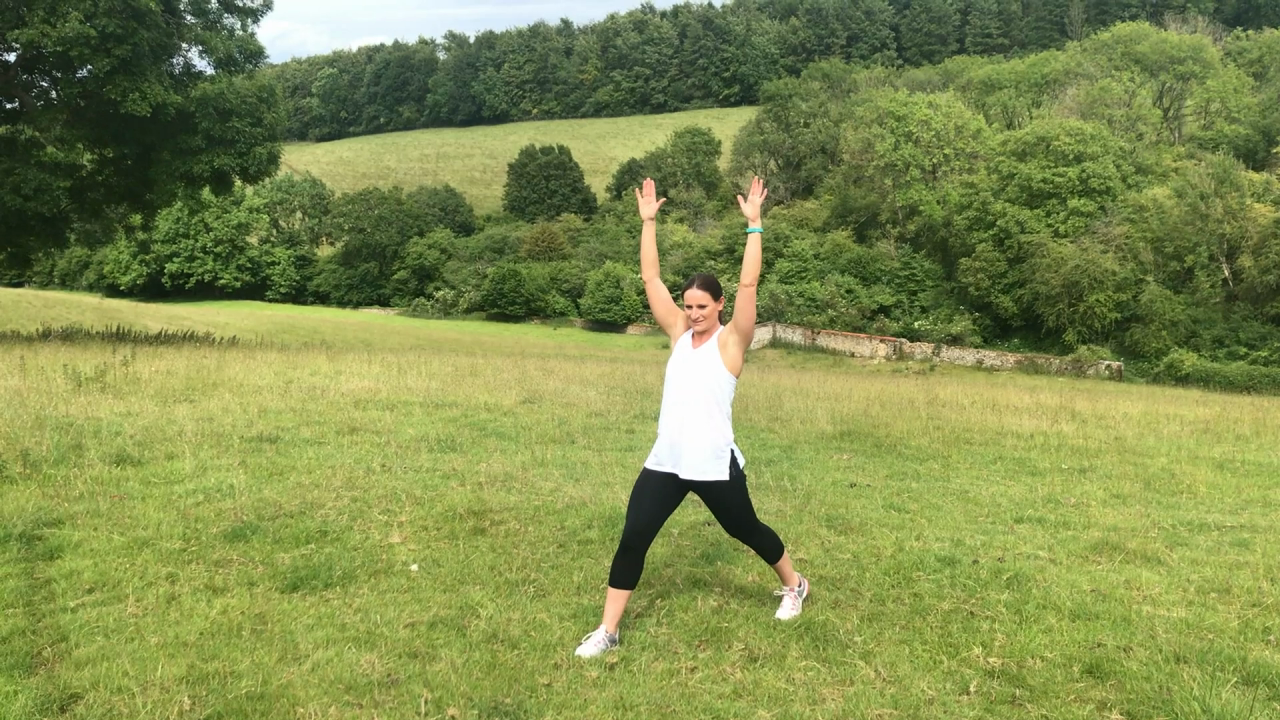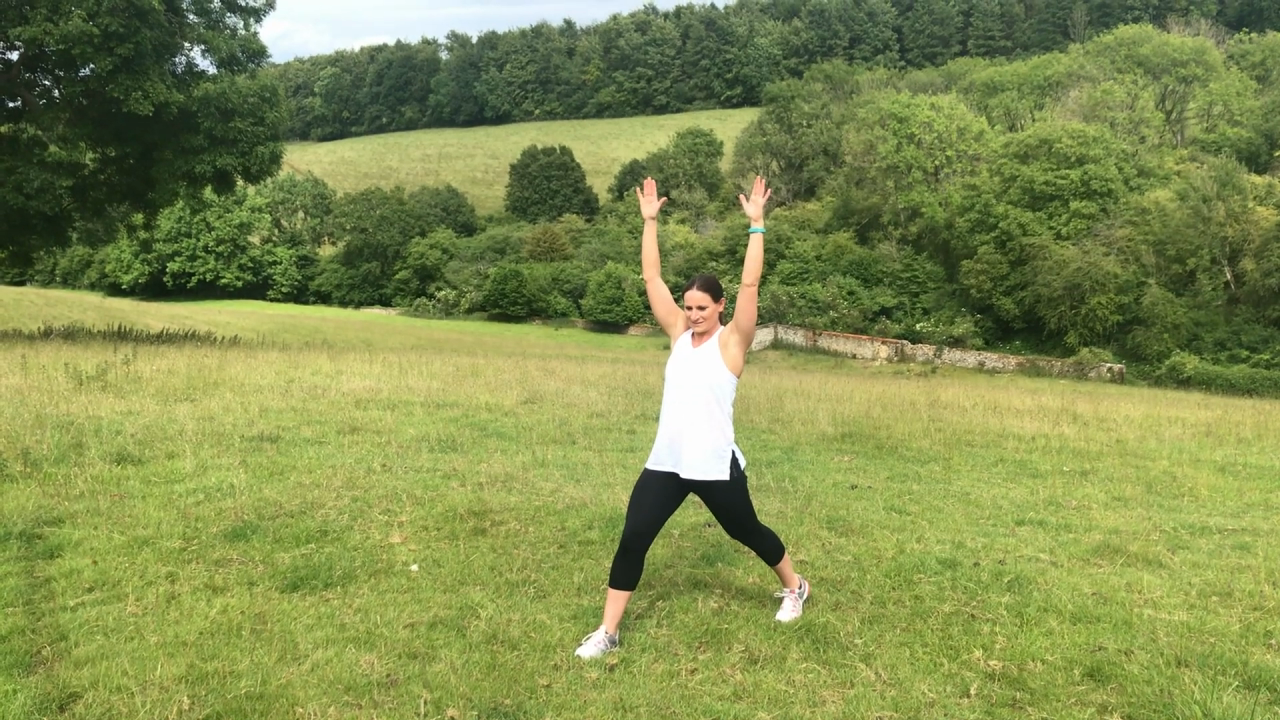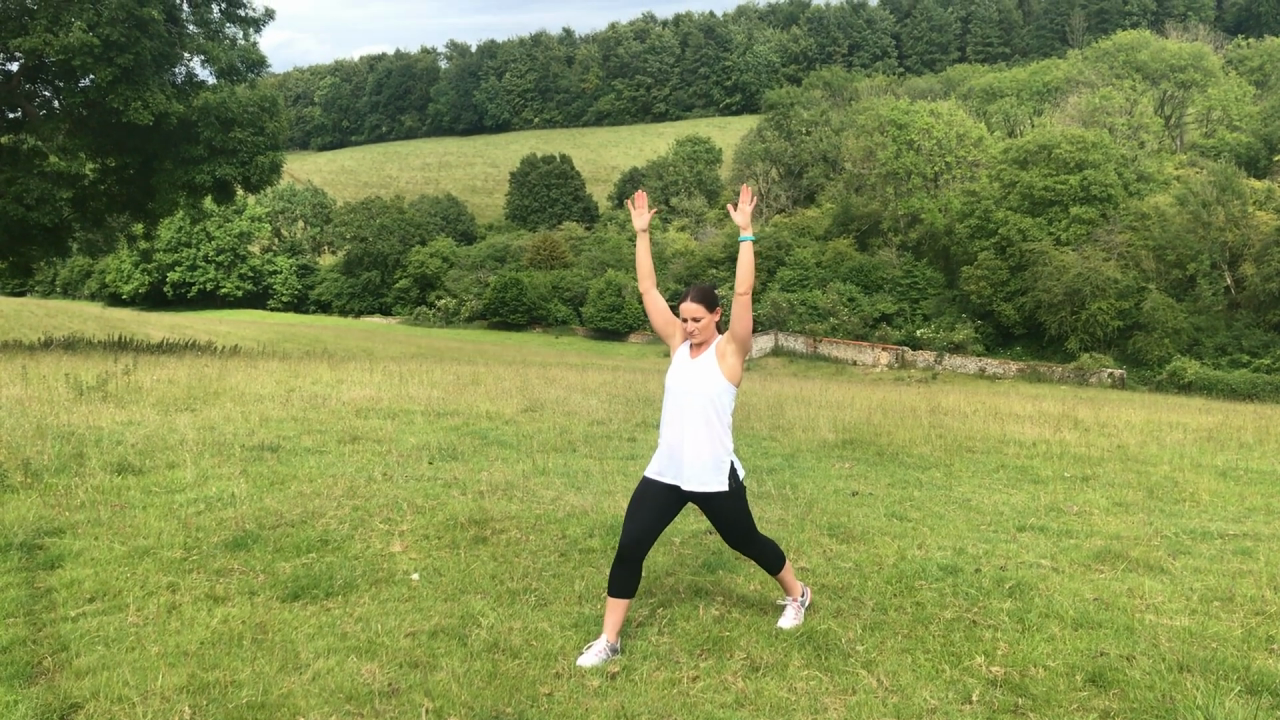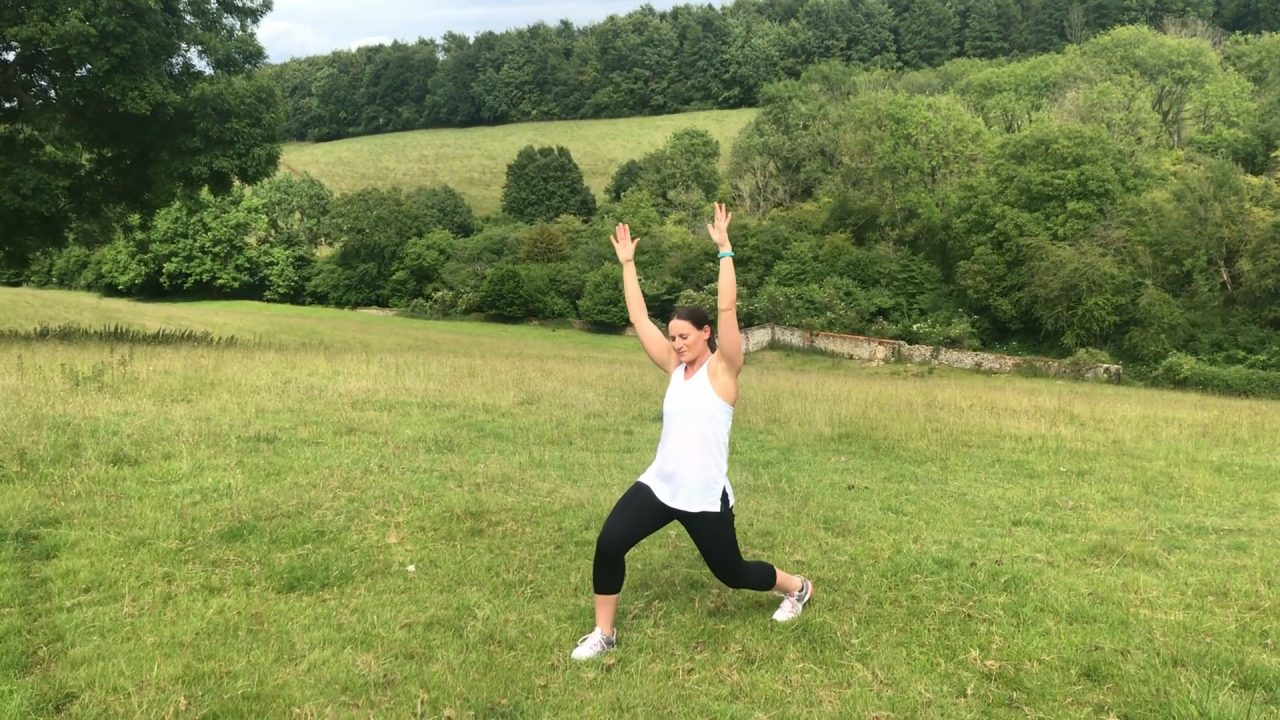
dt=1s
person 1, frame 1
left shoulder: (731, 341)
right shoulder: (679, 333)
left elbow: (748, 284)
right elbow: (651, 278)
left wrist: (753, 224)
right wrist: (648, 222)
left hip: (715, 466)
right hip: (665, 462)
left knee: (748, 531)
right knee: (632, 540)
left ankle: (794, 585)
right ankle: (607, 631)
person 1, frame 2
left shoulder: (731, 341)
right shoulder: (679, 333)
left elbow: (749, 284)
right elbow: (652, 277)
left wrist: (756, 224)
right wrist: (649, 221)
left hip: (716, 466)
right hip: (666, 462)
left knee: (748, 532)
right knee: (632, 540)
left ankle: (794, 587)
right ankle: (607, 632)
person 1, frame 3
left shoulder: (729, 351)
right shoulder: (678, 344)
left elbow: (743, 293)
right elbow: (648, 289)
left wrist: (745, 232)
right wrist: (642, 232)
left hip: (714, 476)
right hip: (665, 472)
left knee: (746, 542)
right knee: (630, 548)
left ankle: (797, 594)
right ankle: (608, 640)
person 1, frame 4
left shoulder: (722, 368)
right shoulder: (675, 367)
left elbow: (727, 308)
right elbow: (640, 320)
left wrist: (723, 249)
right wrist: (627, 264)
left hip: (706, 496)
right hip: (660, 485)
left knee: (731, 573)
right knee: (608, 544)
left ankle: (797, 587)
right ankle: (603, 633)
